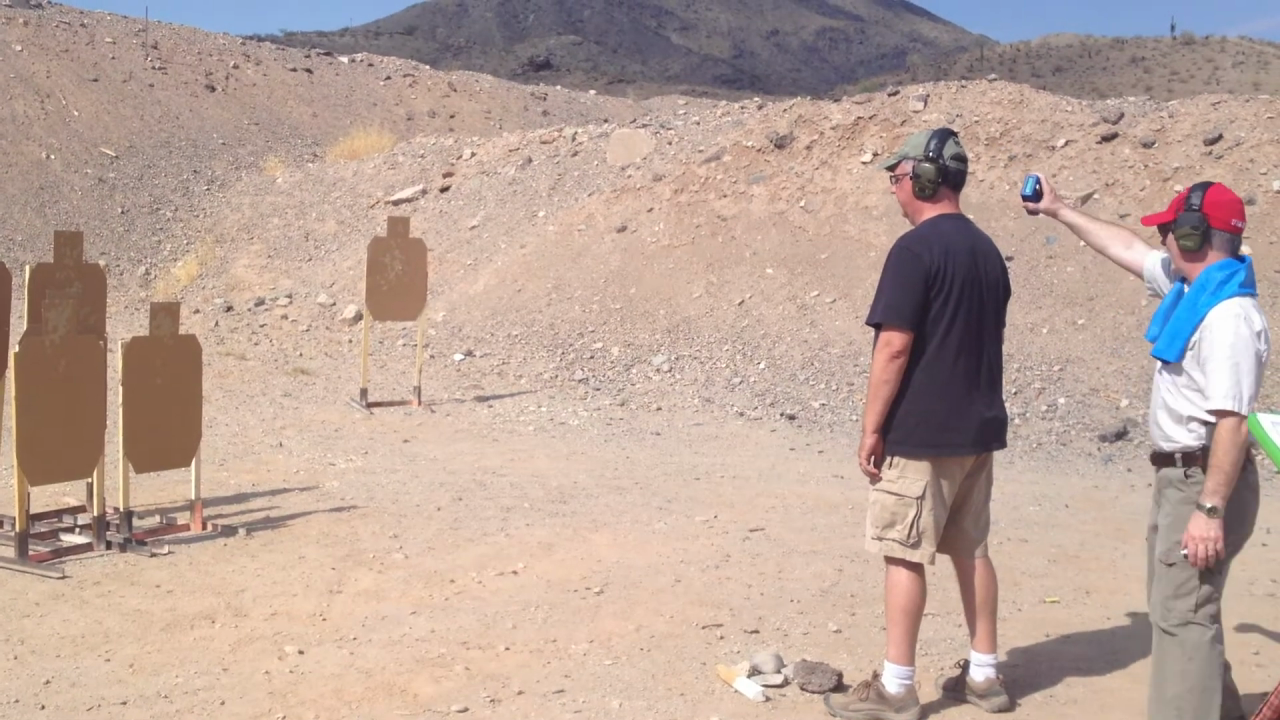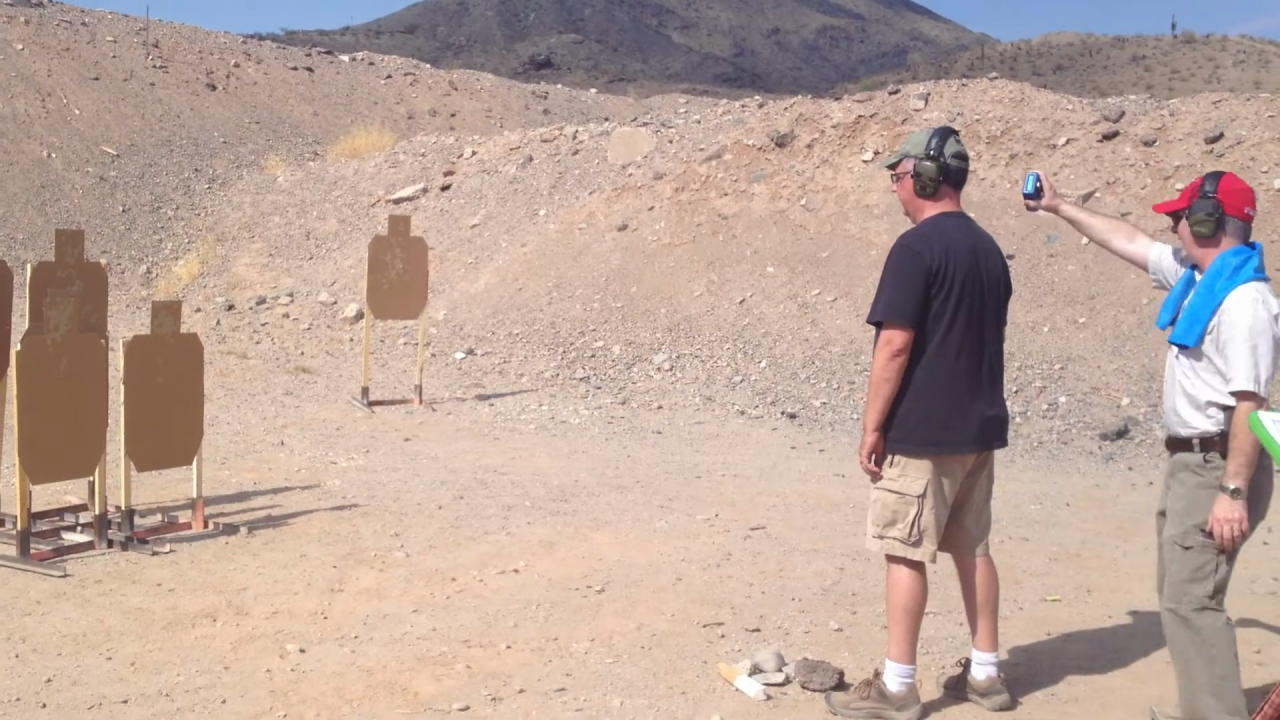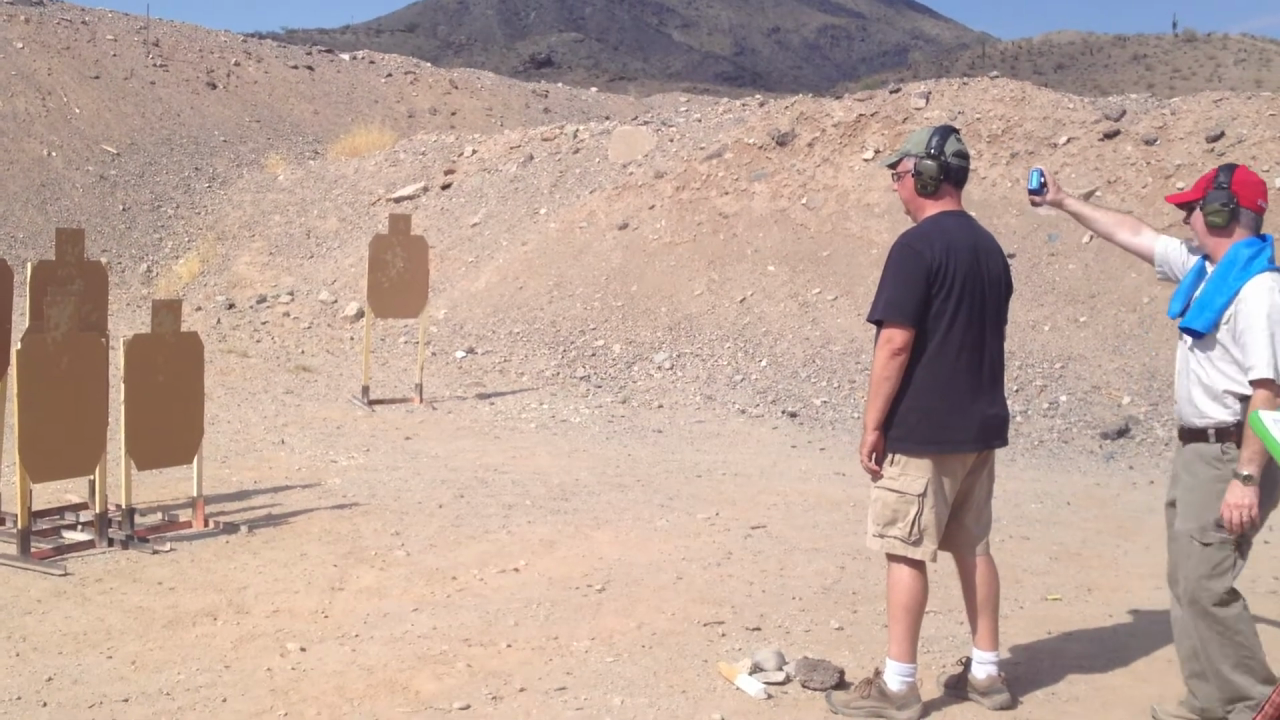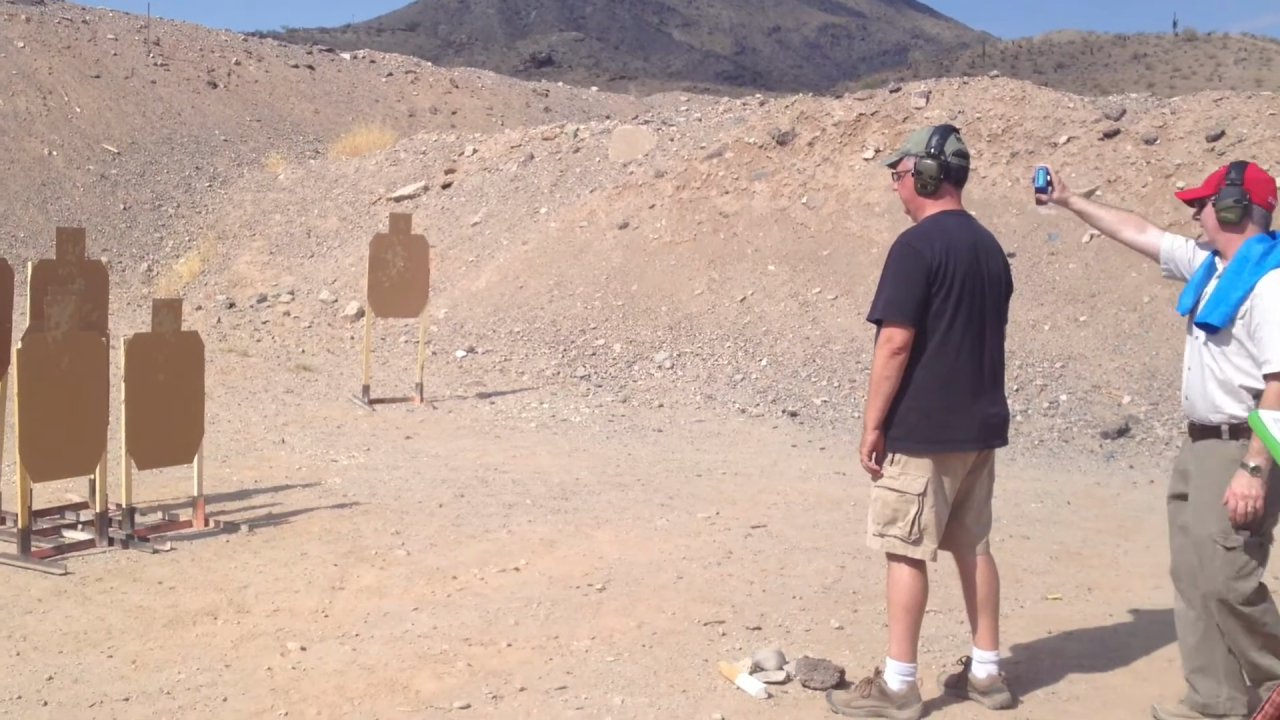
dt=0.1s
person 1, frame 1
left shoulder: (916, 249)
right shoulder: (987, 249)
left elbow: (894, 346)
left wrist: (872, 429)
left hip: (920, 432)
right hip: (977, 429)
left knee: (904, 555)
right knee: (971, 548)
person 1, frame 2
left shoulder: (917, 247)
right shoulder: (988, 248)
left elbow: (895, 345)
left wrist: (873, 427)
left hip: (921, 432)
right hip: (979, 427)
left knee: (906, 554)
right knee: (972, 547)
person 1, frame 3
left shoulder: (917, 245)
right shoulder: (989, 246)
left elbow: (896, 343)
left wrist: (873, 425)
left hip: (921, 430)
right hip: (979, 426)
left knee: (906, 552)
right knee: (972, 545)
right ankle: (985, 672)
person 1, frame 4
left shoulder: (917, 244)
right shoulder: (988, 245)
left elbow: (895, 342)
left wrist: (873, 424)
left hip: (921, 430)
right hip: (979, 425)
left knee: (906, 551)
right knee: (972, 545)
right ankle: (985, 671)
person 2, frame 1
left shoulder: (1229, 315)
right shoulder: (1194, 289)
left elbow: (1233, 422)
right elbow: (1127, 249)
left wrist: (1209, 511)
right wrist: (1060, 211)
left hip: (1204, 482)
right hip: (1183, 476)
left knee: (1180, 616)
right knee: (1186, 600)
person 2, frame 2
right shoulder: (1195, 276)
right elbow: (1129, 240)
left wrist: (1233, 494)
right wrist: (1060, 207)
left hip: (1219, 466)
right hip: (1190, 459)
left knee: (1191, 595)
right knee: (1183, 590)
person 2, frame 3
right shoulder: (1203, 267)
right elbow: (1134, 234)
right wrist: (1065, 202)
left hip: (1230, 455)
right hip: (1198, 449)
left knee: (1205, 587)
right knee: (1190, 583)
person 2, frame 4
right shoulder: (1207, 263)
right elbow: (1138, 231)
right wrist: (1069, 201)
right hip: (1200, 447)
left knee: (1229, 584)
right knee: (1194, 579)
